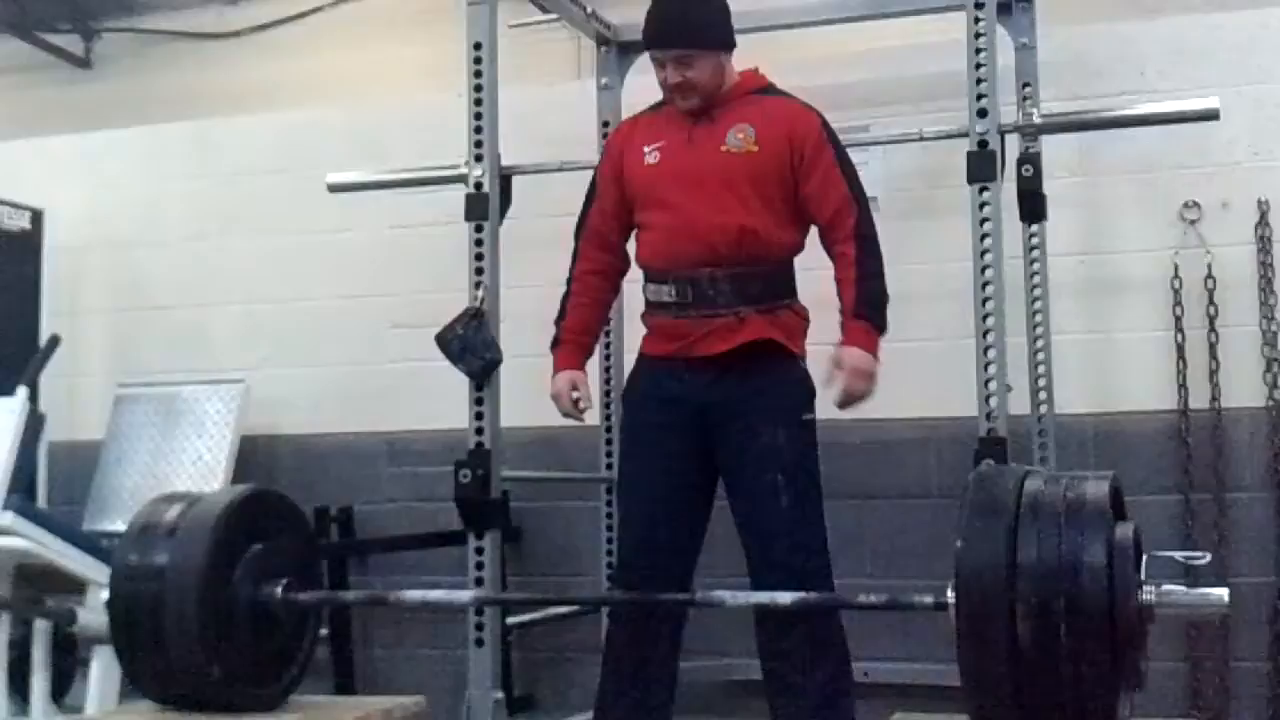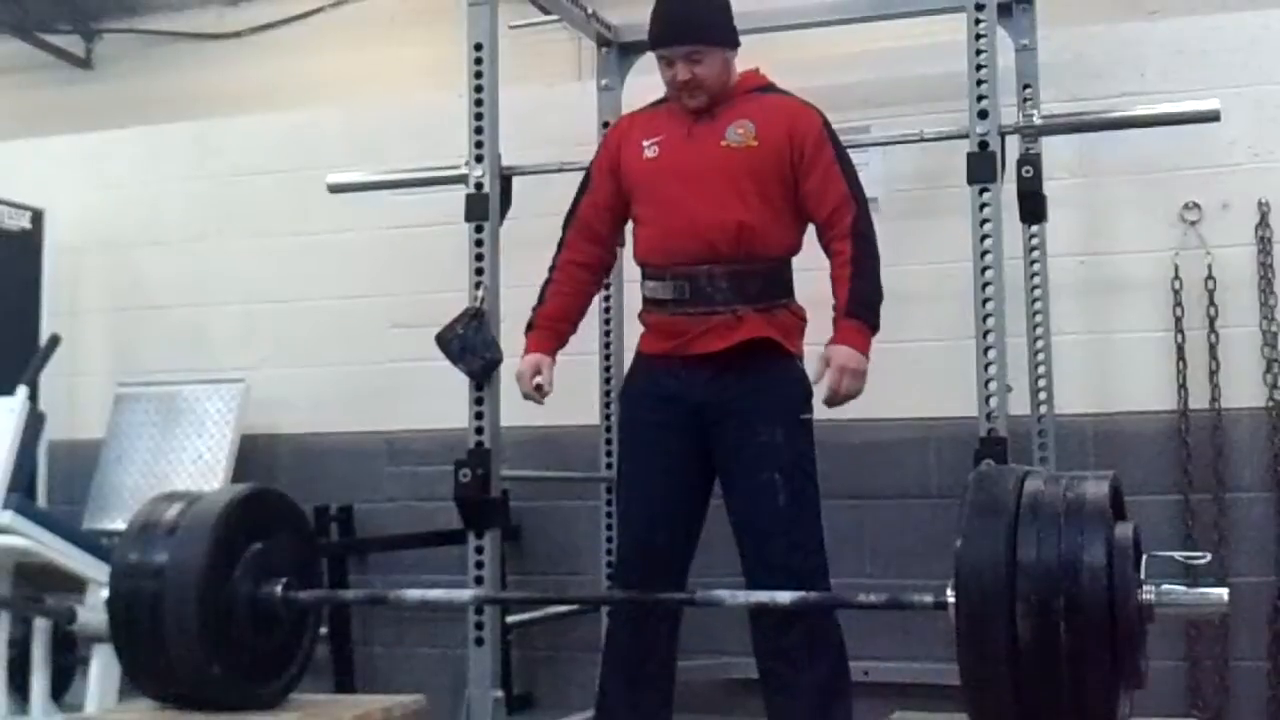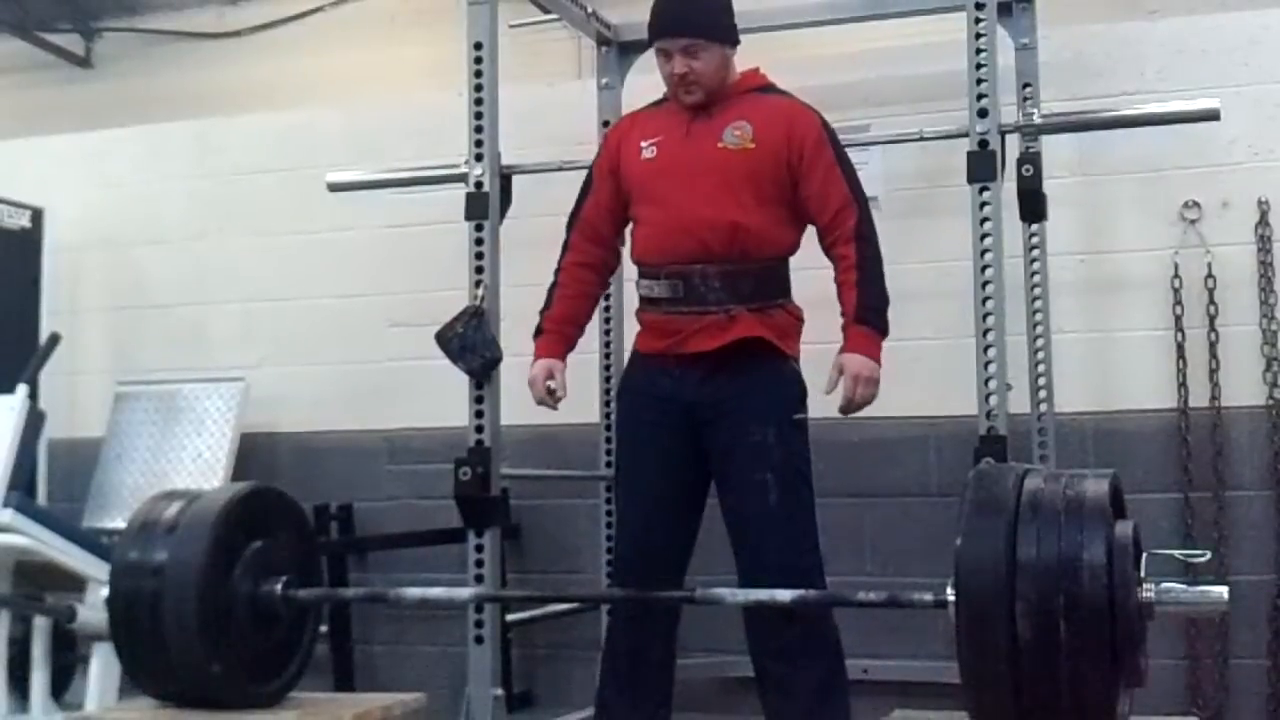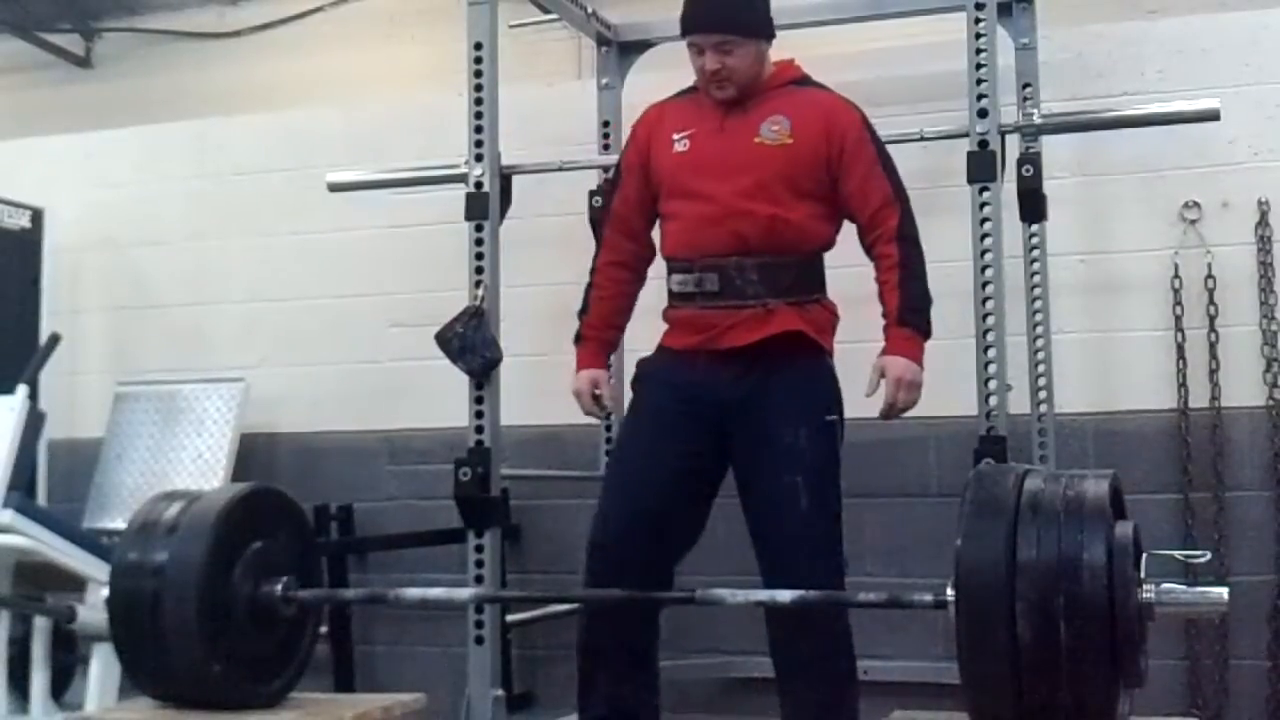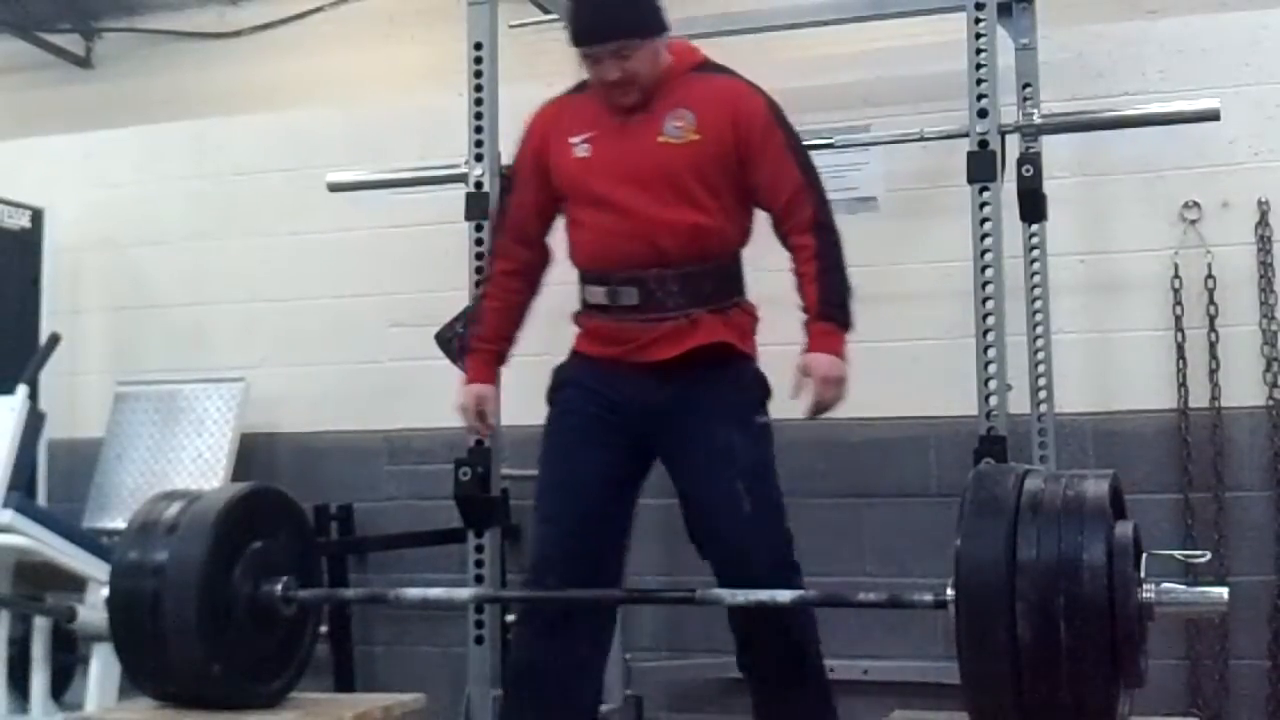
dt=0.5s
person 1, frame 1
left shoulder: (788, 122)
right shoulder: (631, 141)
left elbow: (849, 230)
right elbow: (596, 255)
left wrist: (859, 335)
right wrist: (569, 355)
left hip: (762, 375)
right hip: (663, 380)
left knee: (790, 571)
right knee: (645, 572)
person 1, frame 2
left shoulder: (789, 121)
right shoulder: (629, 137)
left elbow: (847, 229)
right elbow: (583, 246)
left wrist: (853, 331)
right wrist: (542, 340)
left hip: (759, 373)
right hip: (659, 377)
left knee: (785, 569)
right knee: (642, 569)
person 1, frame 3
left shoulder: (788, 122)
right shoulder: (629, 136)
left elbow: (849, 232)
right elbow: (586, 248)
left wrist: (863, 338)
right wrist: (552, 343)
left hip: (754, 372)
right hip: (656, 377)
left knee: (781, 569)
right knee: (642, 570)
person 1, frame 4
left shoulder: (825, 117)
right shoulder: (659, 126)
left elbow: (889, 229)
right elbow: (621, 246)
left wrist: (905, 339)
right wrist: (592, 349)
left hip: (786, 370)
right hip: (680, 371)
left knee: (802, 575)
right knee: (620, 553)
person 1, frame 5
left shoulder: (730, 103)
right shoulder: (554, 126)
left elbow: (806, 218)
right elbow: (514, 251)
left wrist: (825, 334)
right wrist: (482, 362)
left hip: (711, 370)
right hip: (600, 378)
left knee: (757, 563)
right knee: (562, 576)
